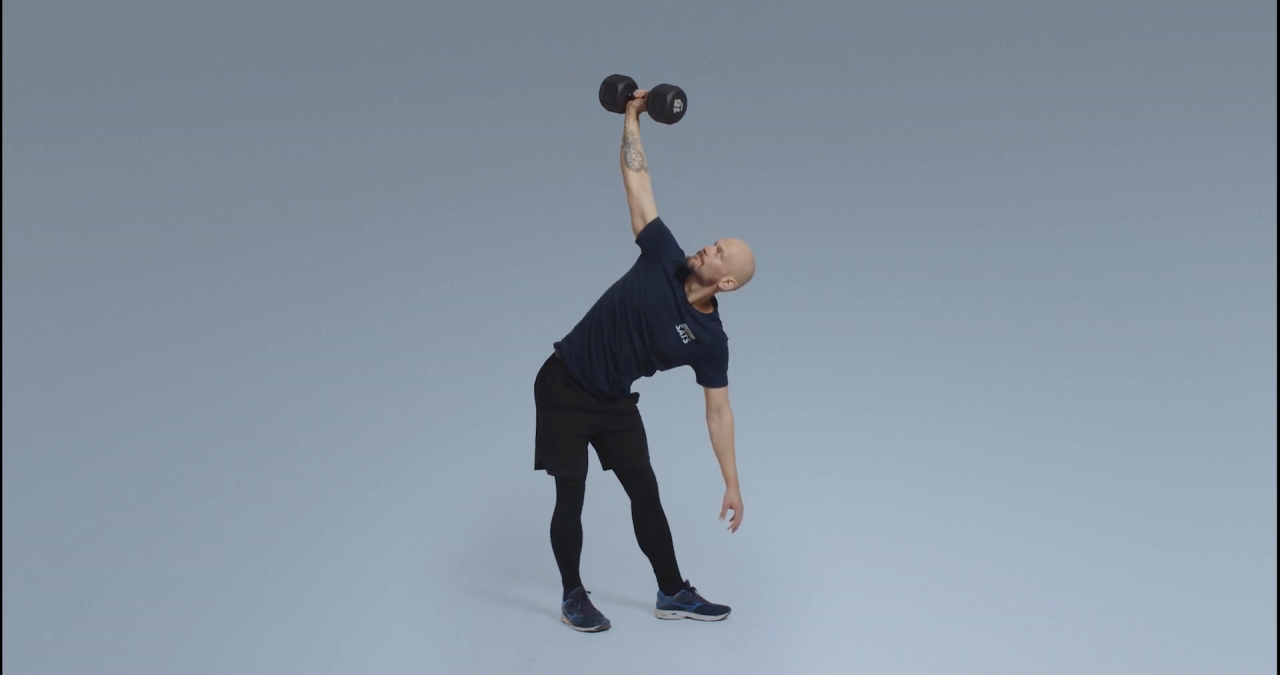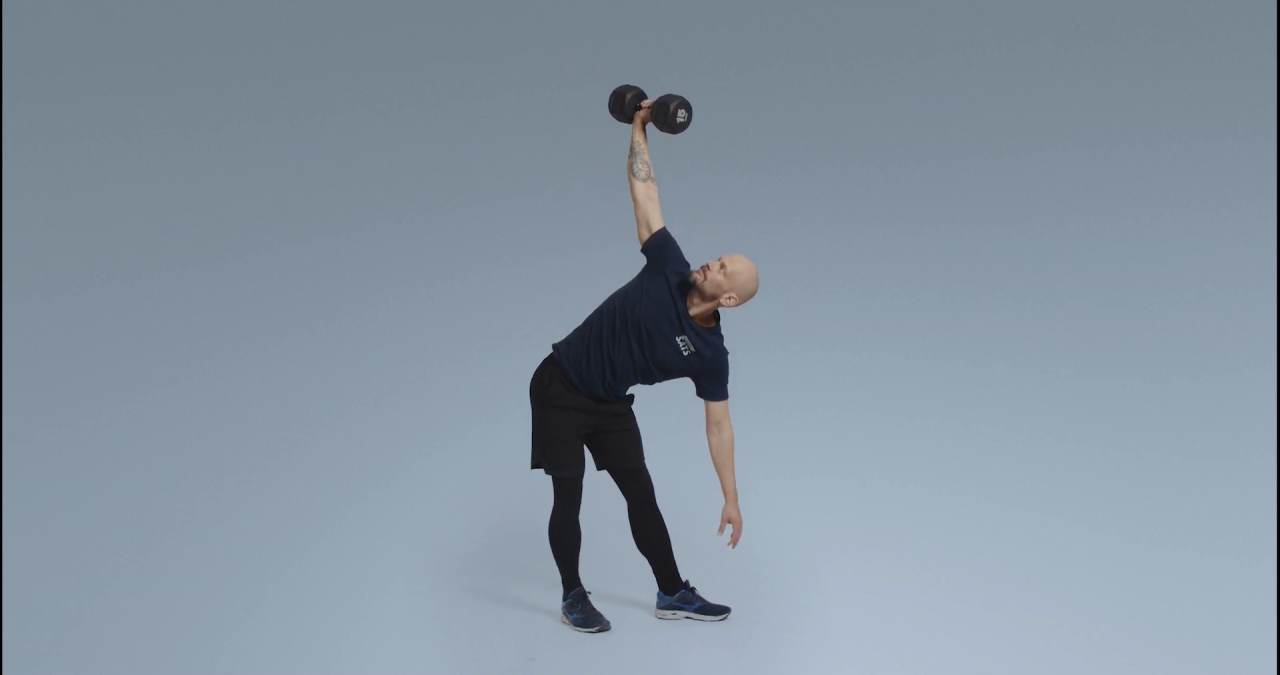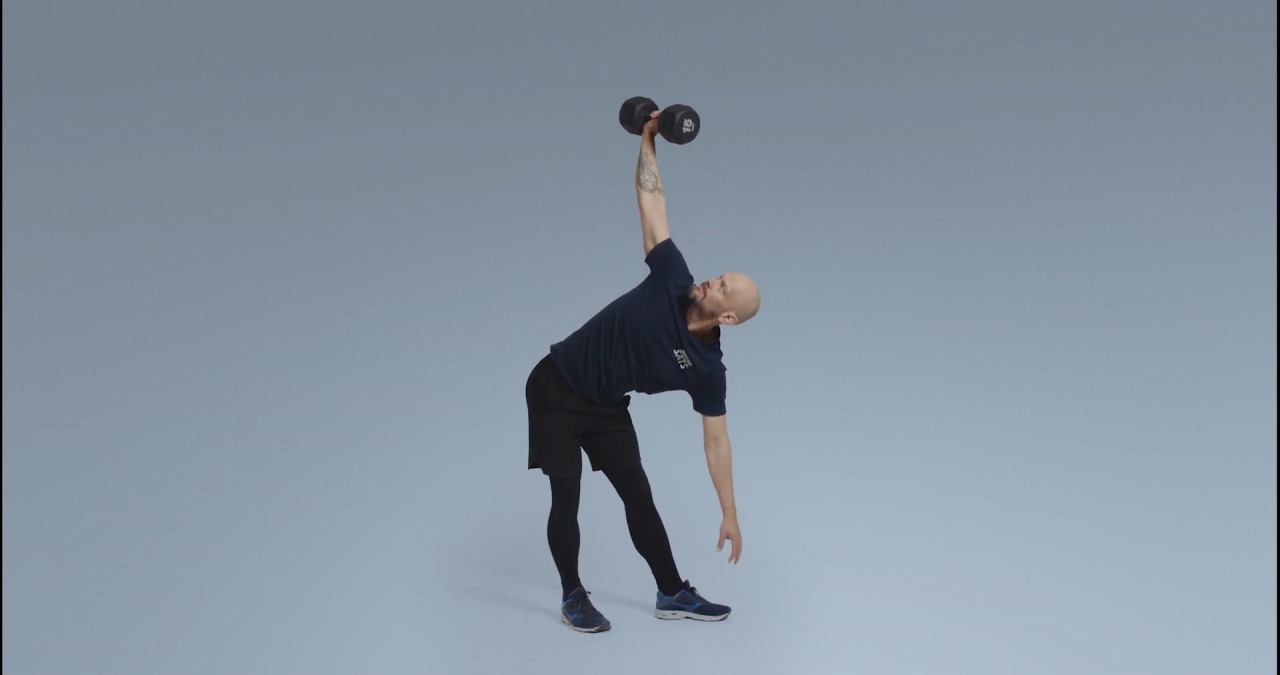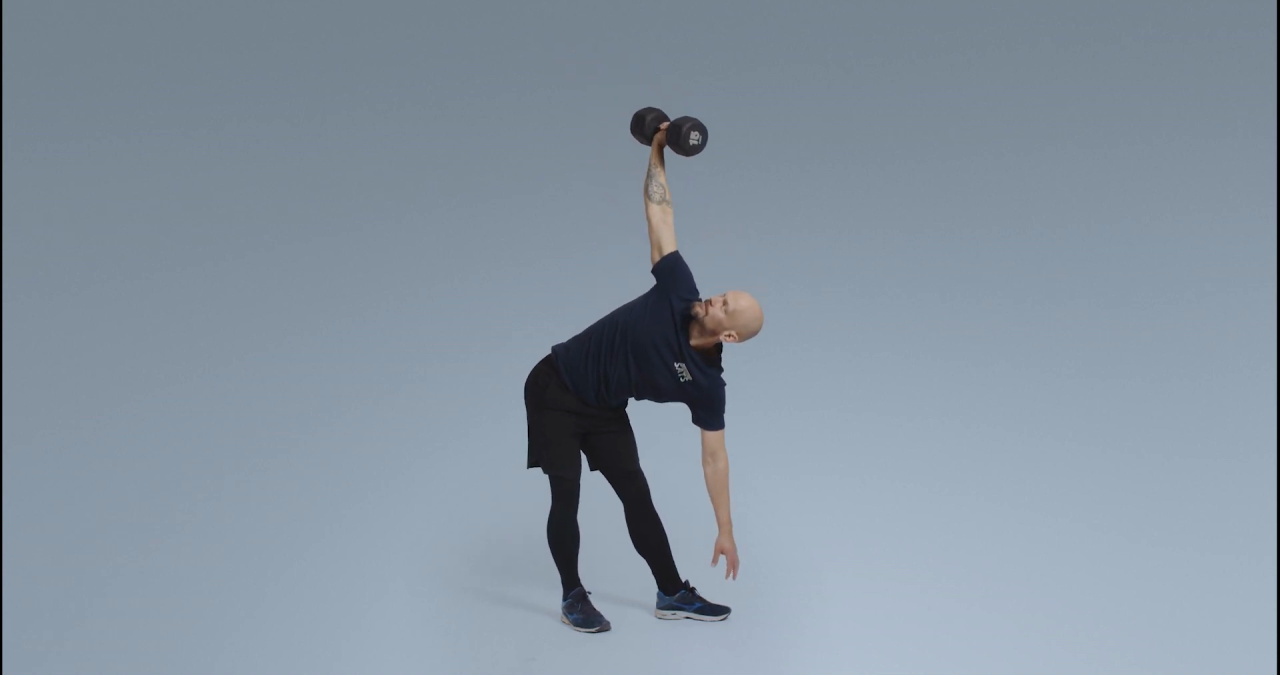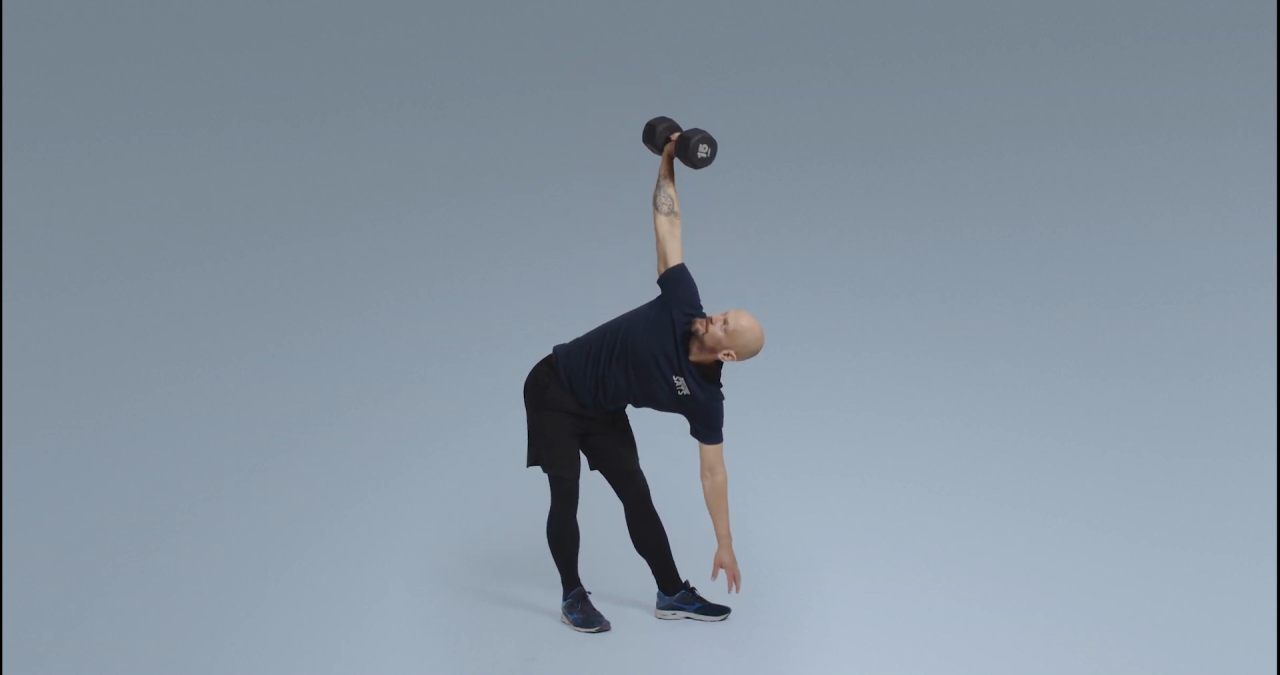
dt=0.2s
person 1, frame 1
left shoulder: (709, 340)
right shoulder: (663, 258)
left elbow: (718, 410)
right elbow: (637, 181)
left wrist: (732, 484)
right wrist: (632, 118)
left hip: (613, 401)
right hip: (564, 387)
left knee: (645, 492)
right knee: (571, 496)
left ankle: (672, 593)
right ankle: (573, 597)
person 1, frame 2
left shoulder: (709, 353)
right shoulder: (668, 269)
left elbow: (718, 425)
right elbow: (644, 191)
left wrist: (731, 498)
right wrist: (639, 129)
left hip: (610, 403)
right hip: (560, 387)
left knee: (641, 492)
right knee: (568, 496)
left ankle: (672, 593)
right ankle: (573, 597)
person 1, frame 3
left shoulder: (706, 368)
right shoulder: (672, 280)
left elbow: (716, 441)
right elbow: (651, 201)
left wrist: (729, 514)
right wrist: (647, 139)
left hip: (605, 406)
right hip: (555, 388)
left knee: (638, 494)
right knee: (567, 496)
left ankle: (672, 593)
right ankle: (573, 597)
person 1, frame 4
left shoulder: (706, 383)
right shoulder: (678, 292)
left elbow: (714, 456)
right elbow: (660, 213)
left wrist: (725, 531)
right wrist: (657, 152)
left hip: (603, 409)
right hip: (555, 388)
left knee: (636, 493)
right knee: (567, 496)
left ankle: (672, 593)
right ankle: (572, 597)
person 1, frame 5
left shoulder: (704, 397)
right shoulder: (682, 305)
left elbow: (712, 470)
right elbow: (668, 223)
left wrist: (724, 545)
right wrist: (666, 162)
left hip: (602, 410)
right hip: (554, 388)
left knee: (636, 493)
right knee: (566, 494)
left ankle: (672, 594)
right ankle: (573, 597)
